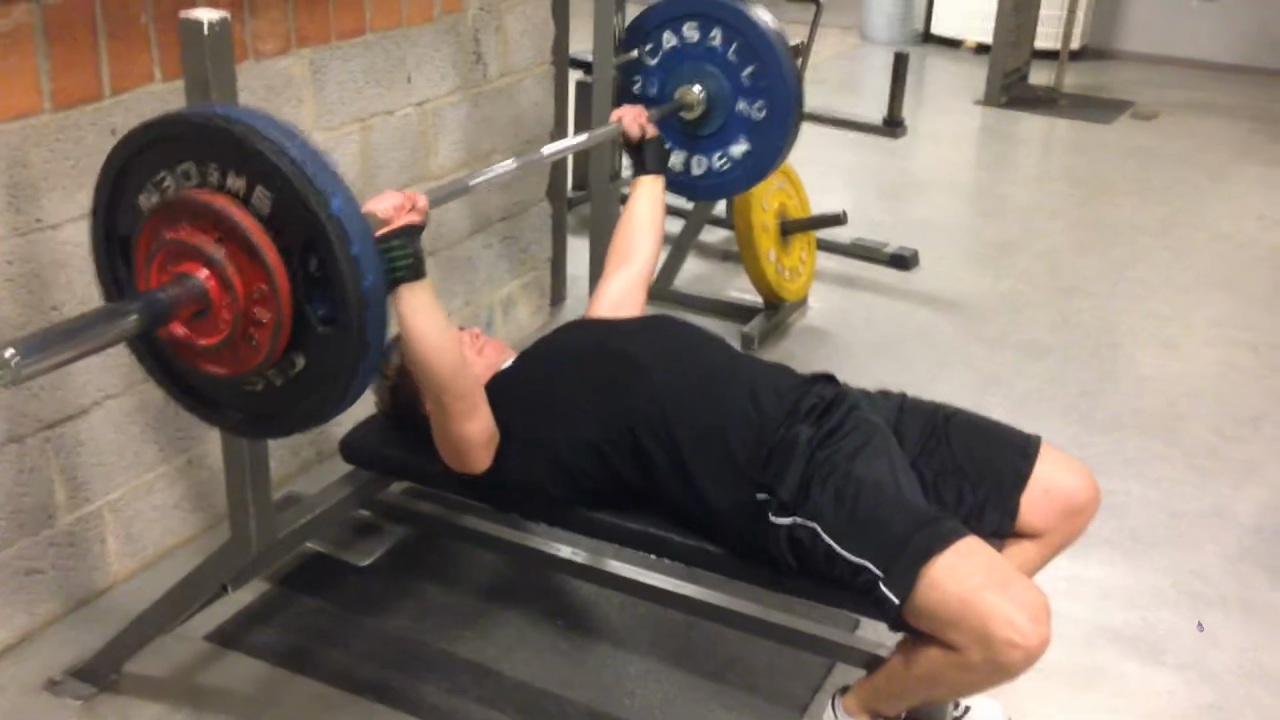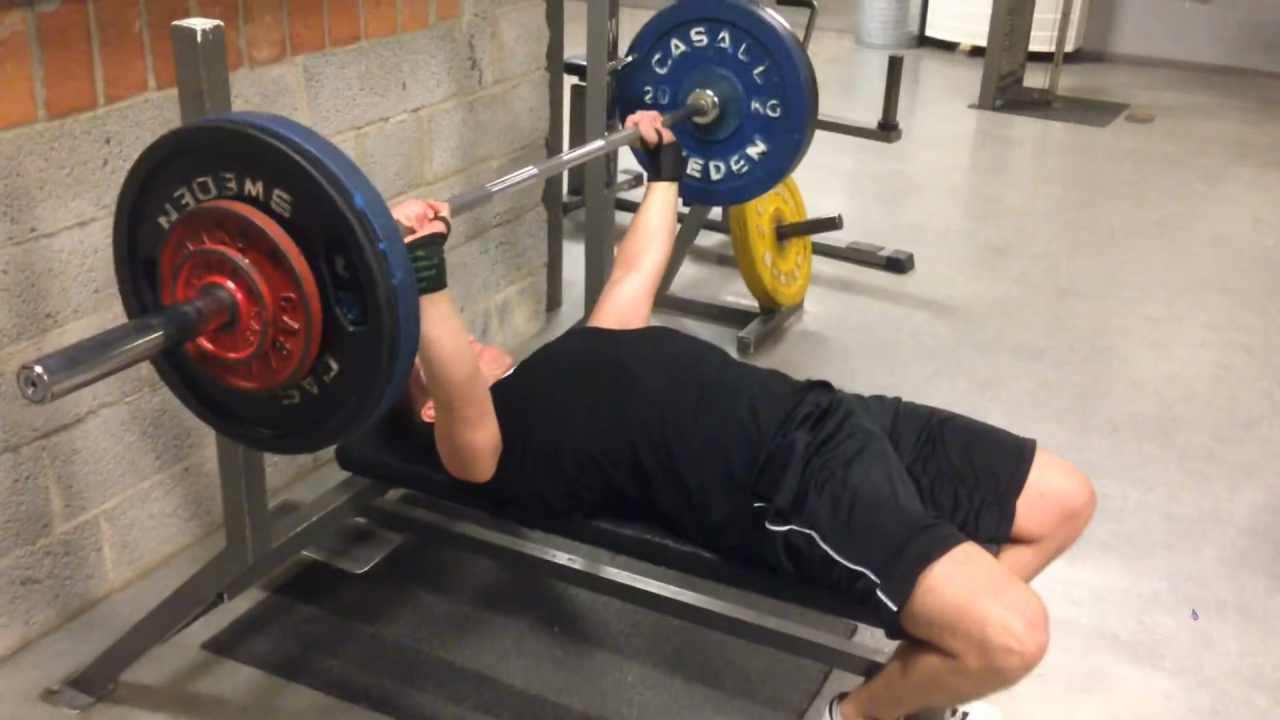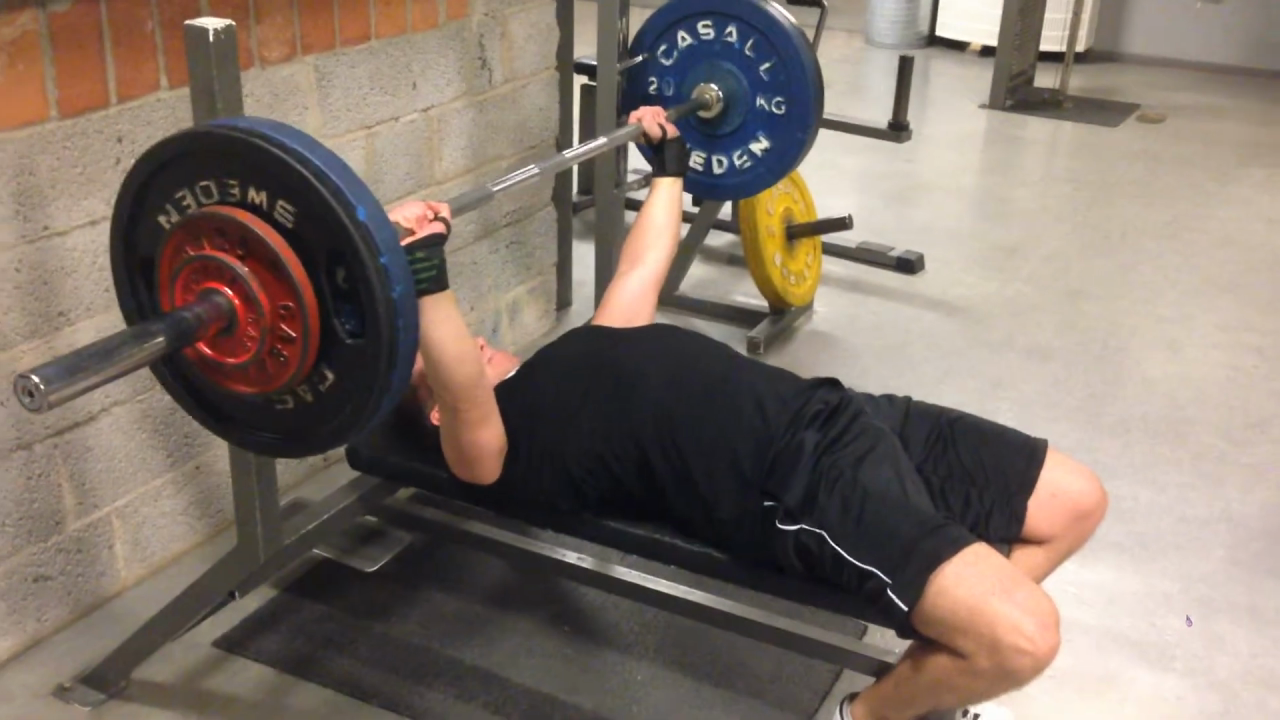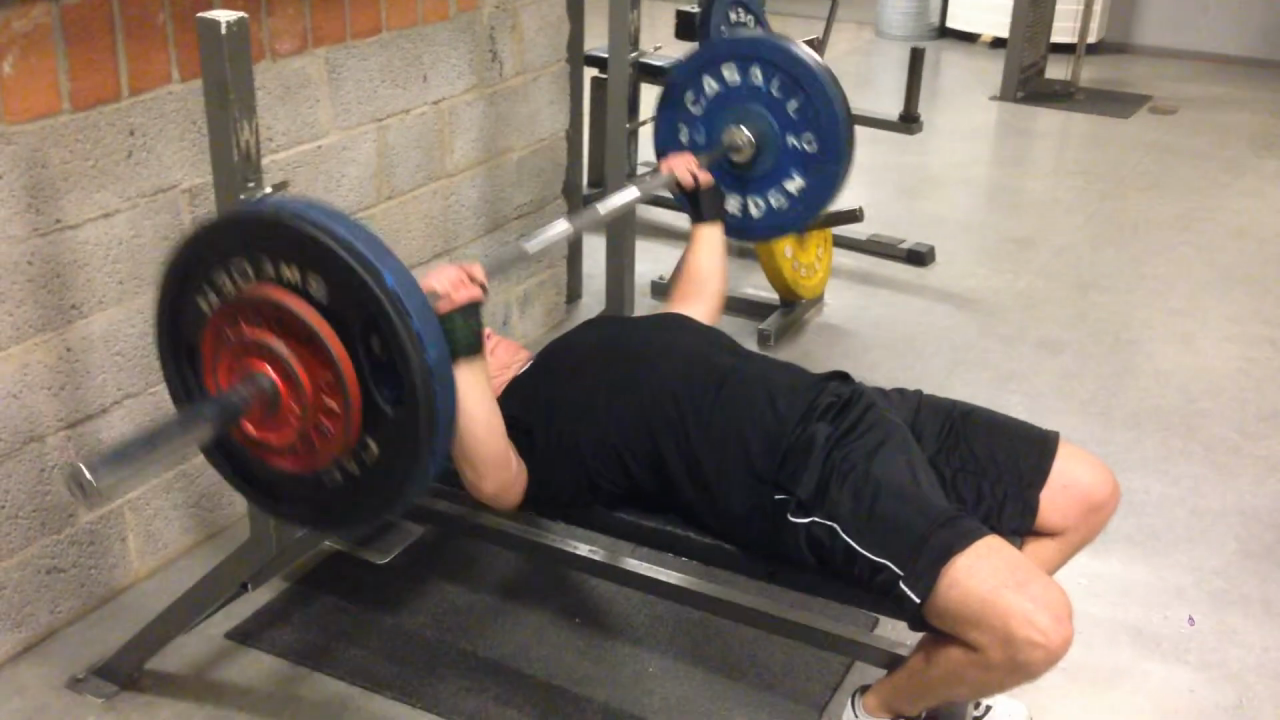
dt=0.5s
person 1, frame 1
left shoulder: (564, 352)
right shoulder: (492, 435)
left elbow: (630, 265)
right elbow: (453, 393)
left wrist: (648, 157)
right wrist: (400, 266)
right hip: (785, 477)
left knee: (1070, 498)
right knee: (1011, 634)
person 1, frame 2
left shoulder: (567, 358)
right shoulder: (494, 443)
left elbow: (635, 272)
right elbow: (462, 400)
left wrist: (663, 166)
right wrist: (422, 270)
right hip: (786, 487)
left knee: (1065, 501)
right knee: (1009, 641)
person 1, frame 3
left shoulder: (573, 359)
right shoulder: (499, 443)
left elbow: (643, 267)
right elbow: (463, 395)
left wrist: (668, 158)
right wrist: (423, 271)
right hip: (795, 484)
left knee: (1078, 503)
right knee: (1020, 642)
person 1, frame 4
left shoulder: (578, 361)
right shoulder: (516, 429)
left elbow: (697, 307)
right elbow: (491, 478)
left wrist: (705, 205)
right wrist: (453, 333)
right hip: (805, 479)
left knee: (1089, 494)
right knee: (1032, 632)
